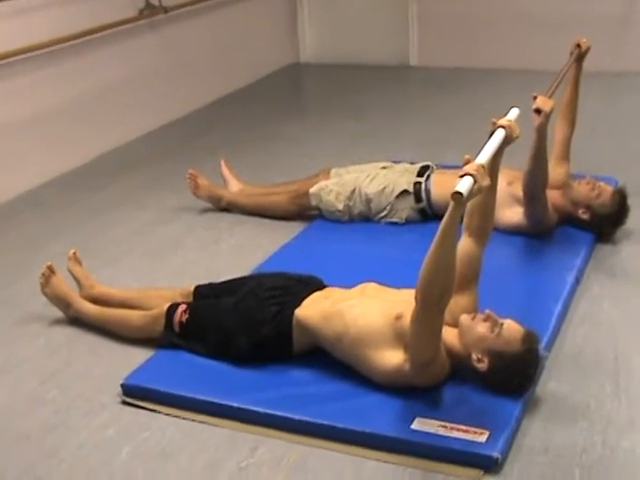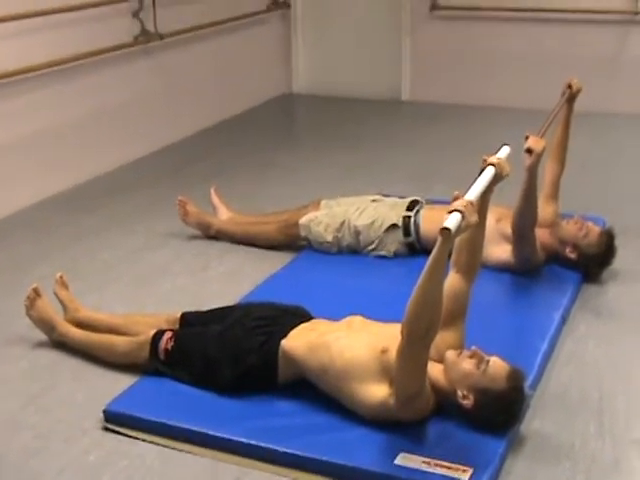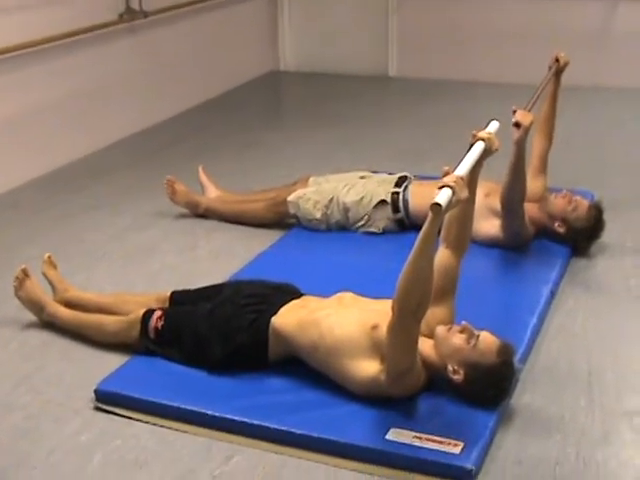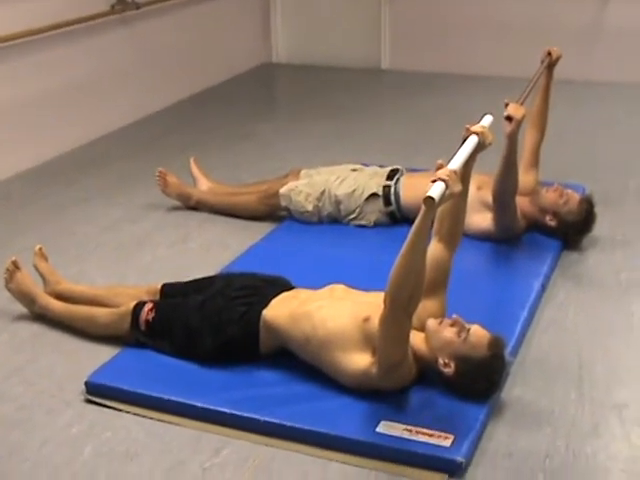
dt=0.5s
person 1, frame 1
left shoulder: (428, 366)
right shoulder: (460, 317)
left elbow: (428, 301)
right elbow: (476, 240)
left wrist: (458, 206)
right wrist: (496, 157)
left hip: (282, 325)
right hip: (311, 290)
left knee: (166, 320)
right knee: (190, 295)
left ankle: (79, 306)
right ankle: (95, 291)
person 1, frame 2
left shoulder: (413, 401)
right shoulder: (447, 352)
left elbow: (414, 337)
right elbow: (463, 277)
left wrist: (446, 242)
right wrist: (484, 195)
left hip: (267, 357)
right hip: (295, 320)
left knee: (150, 347)
right knee: (175, 322)
left ankle: (63, 330)
right ankle: (80, 315)
person 1, frame 3
left shoulder: (404, 377)
right shoulder: (436, 329)
left elbow: (405, 313)
right elbow: (453, 252)
left wrist: (436, 217)
right wrist: (474, 169)
left hip: (258, 334)
right hip: (285, 297)
left knee: (140, 326)
right knee: (164, 301)
left ankle: (52, 310)
right ankle: (69, 295)
person 1, frame 4
left shoulder: (394, 370)
right shoulder: (428, 321)
left elbow: (398, 305)
right elbow: (444, 247)
left wrist: (429, 211)
right wrist: (466, 166)
left hip: (247, 327)
right hip: (274, 289)
left knee: (131, 319)
right knee: (154, 292)
left ankle: (42, 302)
right ankle: (59, 287)
person 2, frame 1
left shoulder: (541, 218)
right shoulder: (560, 183)
left elbow: (530, 193)
right elbow: (567, 128)
left wrist: (538, 130)
right wrist: (578, 66)
left hip: (411, 196)
right hip: (420, 173)
left knee: (309, 199)
right knee: (324, 178)
left ankle: (226, 198)
right ankle: (241, 190)
person 2, frame 2
left shoulder: (528, 256)
right shoulder: (548, 222)
left elbow: (520, 229)
right elbow: (556, 169)
left wrist: (529, 169)
right wrist: (569, 107)
left hip: (399, 231)
right hip: (408, 207)
left knee: (297, 229)
right knee: (313, 209)
left ankle: (216, 226)
right ankle: (228, 218)
person 2, frame 3
left shoulder: (518, 230)
right shoulder: (537, 196)
left elbow: (509, 204)
right elbow: (545, 145)
left wrist: (517, 144)
right wrist: (556, 80)
left hip: (389, 206)
right hip: (397, 184)
left knee: (286, 206)
right knee: (302, 186)
left ankle: (204, 205)
right ankle: (218, 197)
person 2, frame 4
left shoulder: (508, 224)
right shoulder: (528, 190)
left elbow: (501, 196)
right elbow: (536, 136)
left wrist: (508, 137)
right wrist: (549, 74)
left hip: (380, 200)
right hip: (387, 177)
left knee: (277, 200)
right knee: (293, 177)
left ankle: (196, 197)
right ankle: (209, 189)
